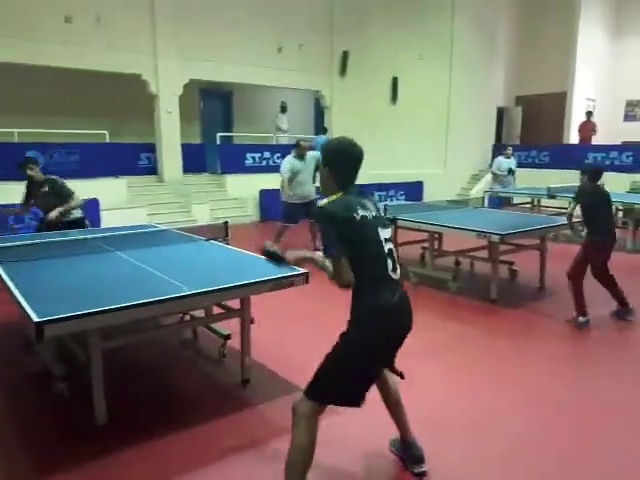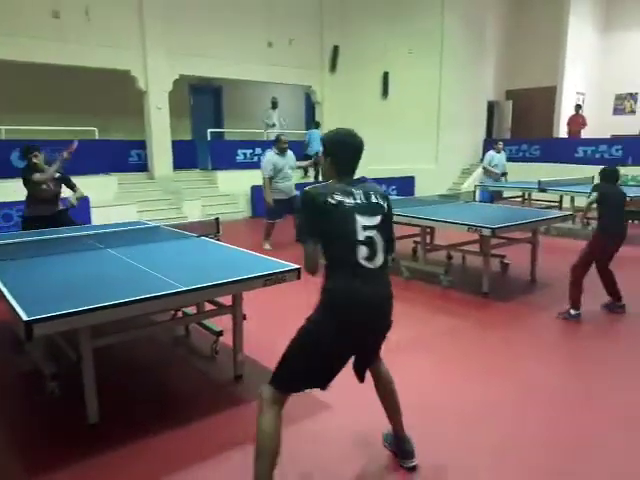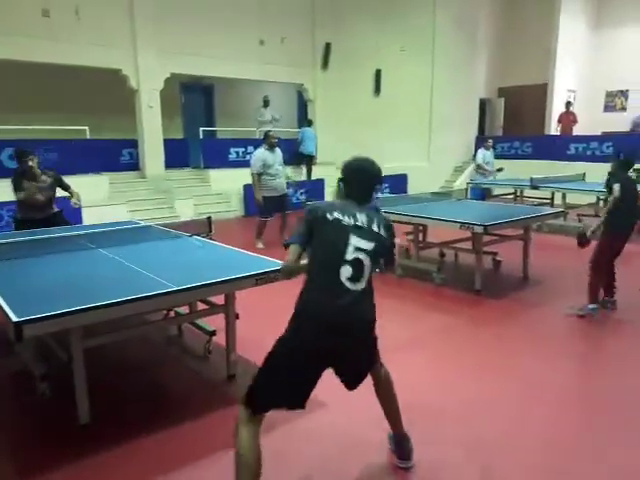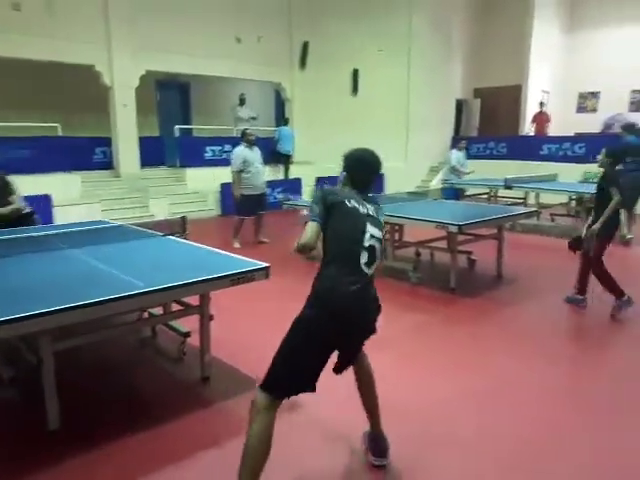
dt=0.2s
person 1, frame 1
left shoulder: (329, 210)
right shoulder: (370, 204)
left elbow: (345, 278)
left wrist: (325, 265)
right wrist: (311, 256)
left hip: (372, 317)
right hip: (399, 311)
left knee: (306, 408)
right knee: (376, 369)
right ankle: (410, 449)
person 1, frame 2
left shoulder: (313, 196)
right shoulder: (379, 195)
left elbow: (312, 262)
left hip: (338, 306)
right hip: (379, 304)
left knee: (271, 399)
right knee: (373, 361)
right ankle: (402, 443)
person 1, frame 3
left shoulder: (319, 211)
right shoulder: (382, 225)
left elbow: (291, 267)
left hip: (312, 323)
right hip: (357, 322)
left knee: (247, 417)
right knee: (374, 365)
right ankle: (401, 443)
person 1, frame 4
left shoulder: (330, 194)
right shoulder: (374, 210)
left elbow: (306, 244)
left wrist: (301, 239)
left hip: (328, 303)
right hip: (365, 304)
left knee: (264, 403)
right knee: (354, 354)
right ankle: (377, 440)
person 2, frame 1
left shoulder: (583, 190)
right shoulder: (604, 193)
left elbow: (570, 212)
right elbow: (611, 217)
left wrist: (571, 224)
left hip: (595, 238)
right hip: (609, 238)
left knee: (574, 275)
right knee: (602, 272)
left ankle: (582, 317)
right ankle: (625, 308)
person 2, frame 2
left shoulder: (600, 187)
right shoulder: (621, 193)
left elbow: (591, 201)
right elbow: (618, 213)
left wrist: (584, 216)
left hip: (605, 232)
right hip: (619, 234)
left knee: (578, 269)
right knee: (602, 267)
left ankle: (574, 310)
right ankle: (617, 302)
person 2, frame 3
left shoulder: (615, 175)
right shoulder: (631, 182)
left elbow: (615, 194)
left wrist: (602, 217)
right wrist: (597, 225)
left hip: (616, 225)
right hip: (627, 226)
left knee: (597, 262)
right knee: (607, 262)
left ankle: (593, 305)
right ankle: (609, 298)
person 2, frame 4
left shoulder: (608, 177)
right shoulder: (606, 178)
left elbow: (617, 198)
left wrist: (599, 222)
right wrist: (589, 224)
left hip: (606, 227)
right hip: (600, 225)
left knee: (594, 262)
right knee: (586, 258)
left ankle: (622, 298)
right ankle: (580, 295)
